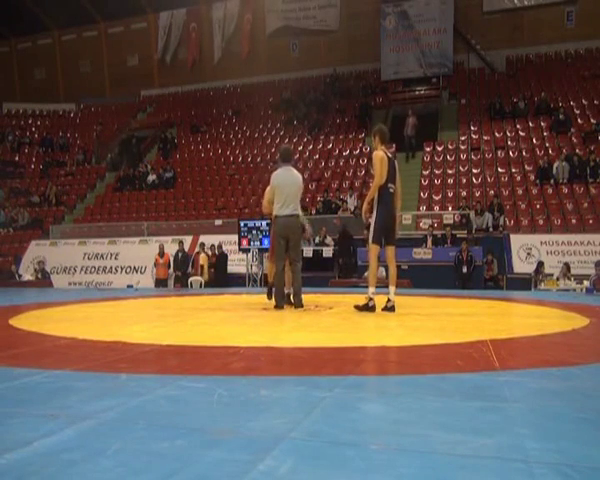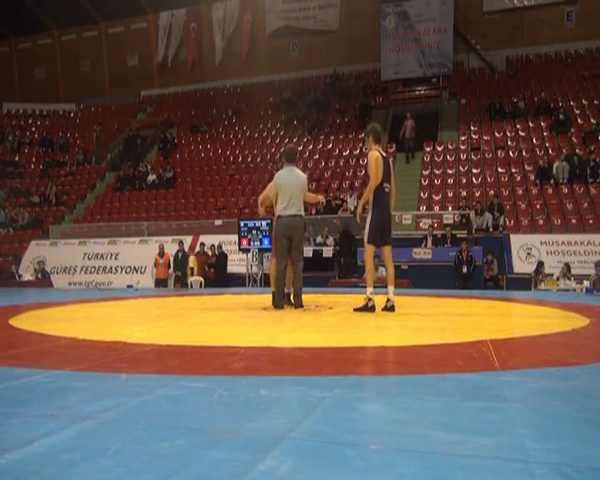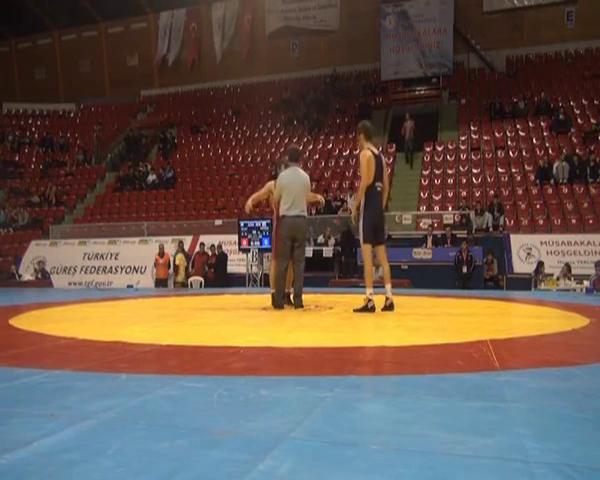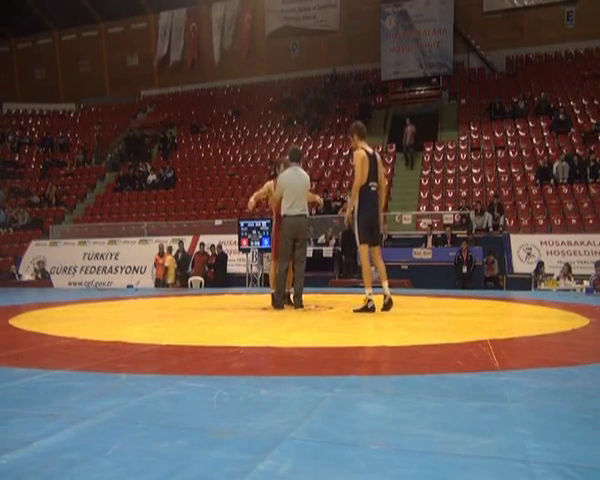
dt=0.3s
person 1, frame 1
left shoulder: (378, 154)
right shoulder: (393, 159)
left elbow: (377, 181)
left wrist: (366, 202)
left hip: (381, 208)
right hip: (391, 210)
left knee: (373, 254)
right knee: (391, 257)
left ankle: (371, 300)
right ankle: (391, 301)
person 1, frame 2
left shoulder: (373, 154)
right shoulder: (387, 158)
left elbow: (373, 182)
left wrist: (361, 204)
left hip: (376, 208)
right hip: (386, 209)
left knee: (369, 254)
right knee: (388, 257)
left ankle: (370, 300)
right ankle: (390, 300)
person 1, frame 3
left shoulder: (365, 153)
right shoulder: (380, 155)
left elbow: (365, 181)
left wrist: (355, 204)
left hip: (368, 207)
right hip: (379, 208)
left knee: (367, 254)
right knee: (382, 255)
left ankle: (370, 300)
right ankle: (389, 298)
person 1, frame 4
left shoulder: (359, 153)
right shoulder: (376, 155)
left elbow: (358, 181)
right elbow: (383, 185)
left wrist: (349, 207)
left hip: (362, 207)
right hip: (374, 208)
left knee: (364, 254)
right knee: (377, 254)
left ankle: (369, 300)
right ankle: (387, 294)
person 2, frame 1
left shoulder: (275, 176)
right shoulder: (298, 177)
left elbow: (271, 199)
left hip: (279, 220)
right hip: (294, 220)
left knee: (279, 262)
right knee: (296, 261)
left ankle: (279, 300)
right ankle: (297, 299)
person 2, frame 2
left shoulder: (279, 176)
right shoulder: (303, 177)
left elbow: (272, 198)
right wrist: (317, 198)
left hip: (282, 220)
right hip: (297, 220)
left knee: (281, 261)
right knee: (297, 262)
left ankle: (279, 300)
right ankle: (298, 299)
person 2, frame 3
left shoulder: (282, 176)
right shoulder: (305, 177)
left elbow: (275, 199)
left wrist: (276, 205)
right wrist: (317, 197)
left hip: (285, 220)
right hip: (301, 220)
left knee: (283, 261)
right knee: (299, 262)
left ankle: (279, 299)
right ankle: (298, 299)
person 2, frame 4
left shoulder: (283, 176)
right shoulder: (306, 176)
left elbow: (276, 199)
left wrist: (273, 205)
left hip: (288, 220)
right hip: (302, 220)
left knee: (283, 261)
right knee: (300, 261)
left ankle: (279, 299)
right ankle: (298, 299)
person 3, frame 1
left shoulder: (290, 190)
right shoulder: (271, 189)
left elbow: (297, 209)
right elbow: (265, 209)
left wrist: (305, 223)
left hip: (289, 226)
right hip: (276, 225)
left knee: (289, 261)
right knee: (272, 260)
left ankle: (288, 295)
right ankle: (270, 283)
person 3, frame 2
left shoulder: (295, 186)
right shoulder: (274, 185)
left elbow: (307, 197)
right elbow: (262, 199)
left wrist: (318, 197)
right wrist: (260, 206)
left hip: (292, 224)
right hip: (279, 223)
left knee: (290, 260)
right knee: (276, 259)
left ankle: (287, 295)
right ankle: (274, 294)
person 3, frame 3
right shoulder: (272, 185)
right elbow: (258, 196)
left wrist: (316, 196)
right wrist: (250, 201)
right hip: (279, 224)
left knee: (290, 262)
right knee: (275, 261)
left ankle: (287, 294)
right ankle: (274, 295)
person 3, frame 4
right shoulder: (271, 184)
right elbow: (258, 195)
left wrist: (315, 197)
right wrist: (252, 199)
right hip: (278, 224)
left knee: (289, 262)
right knee: (275, 261)
left ankle: (287, 294)
right ankle: (274, 295)
